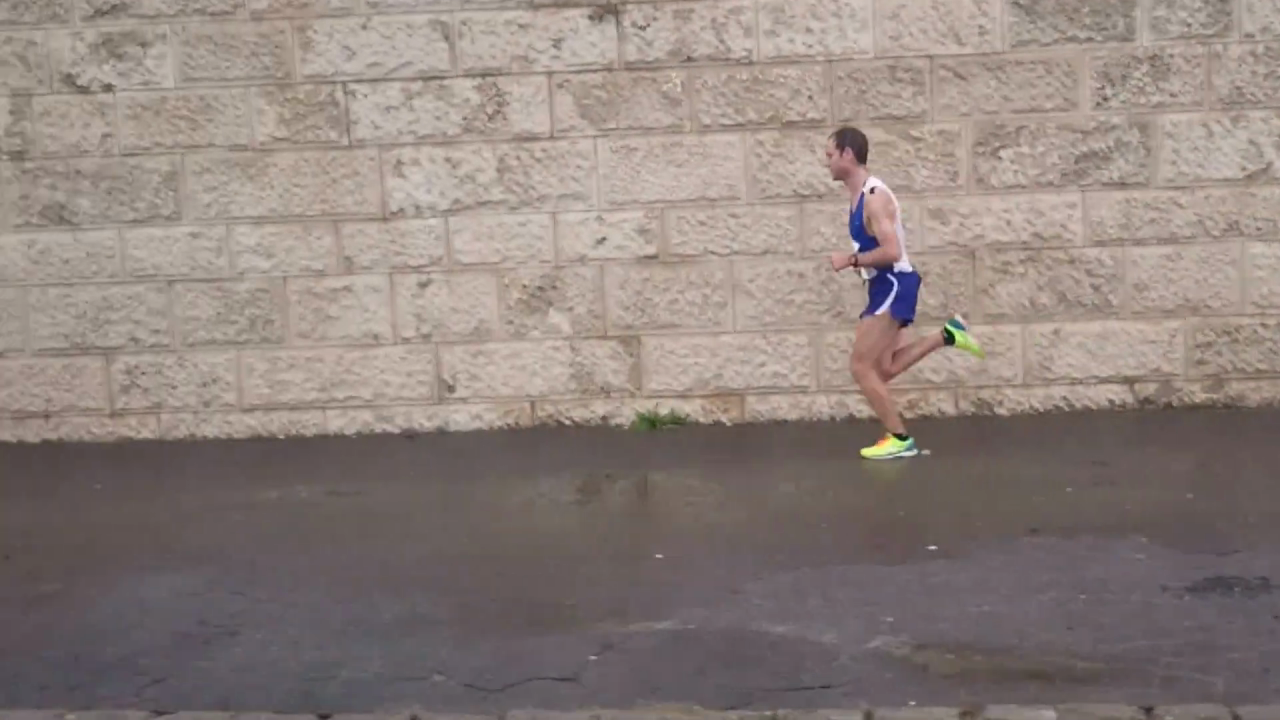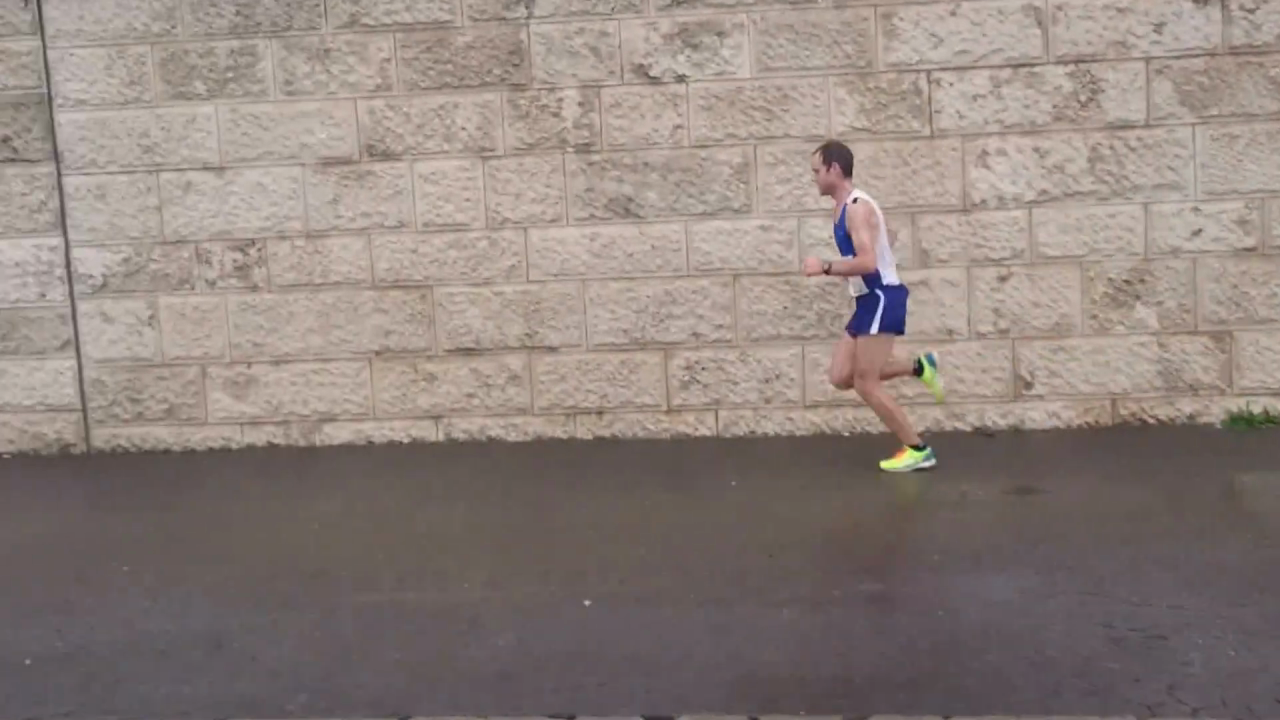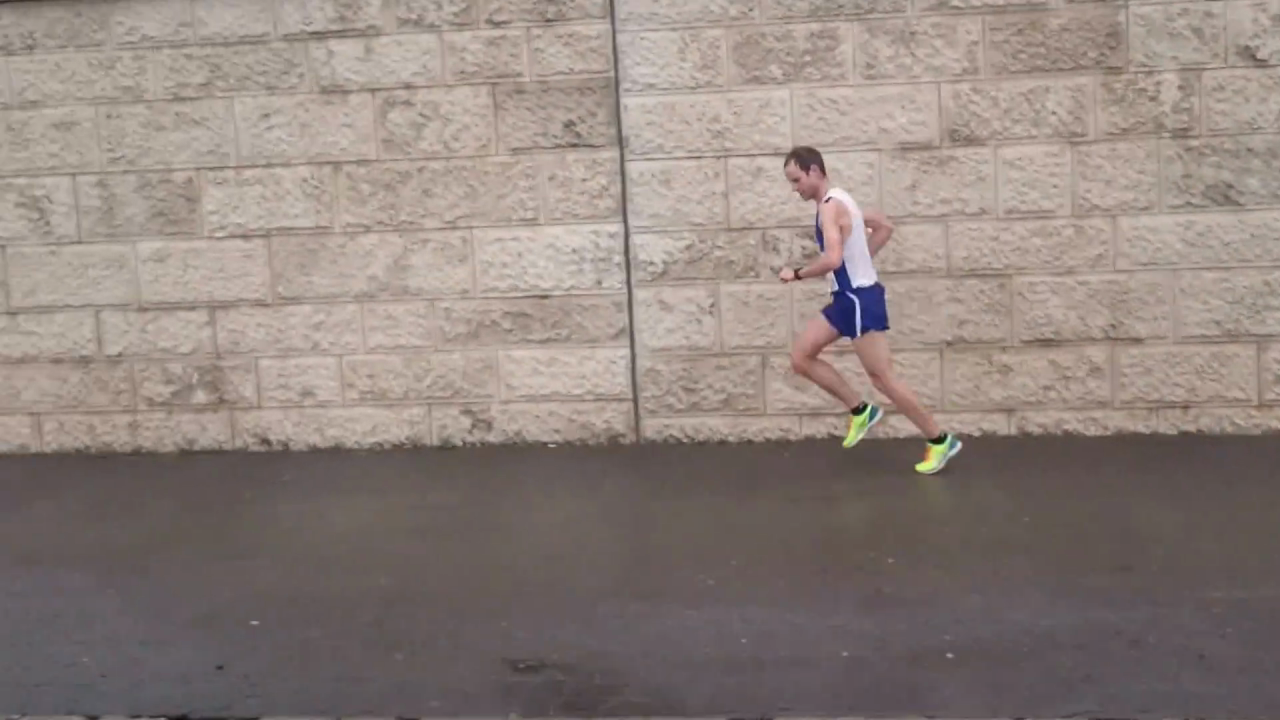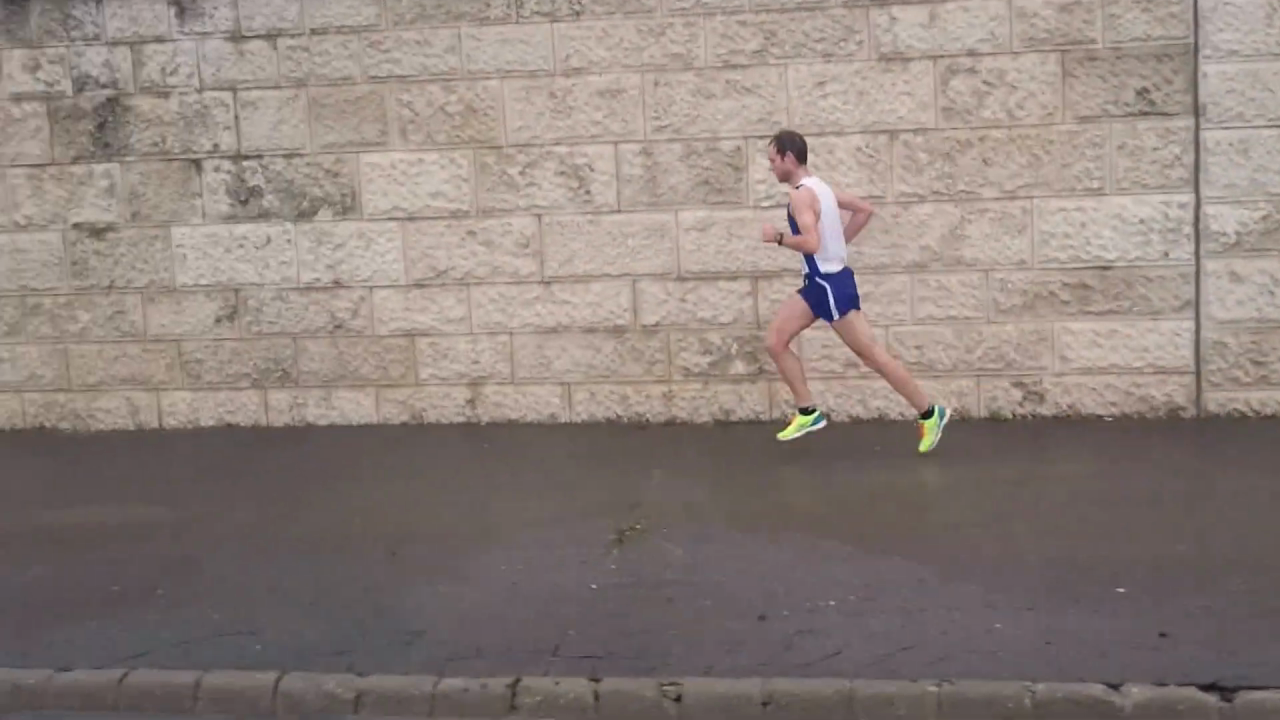
dt=0.7s
person 1, frame 1
left shoulder: (875, 196)
right shoulder: (863, 192)
left elbow: (893, 252)
left wrist: (850, 260)
right wrist: (856, 258)
left hip: (893, 288)
right hip: (884, 288)
left knee: (860, 366)
right knee: (881, 371)
left ankle: (899, 437)
right ankle: (948, 335)
person 1, frame 2
left shoulder: (858, 207)
right shoulder: (848, 206)
left elbow: (868, 263)
right elbow: (875, 250)
left wrist: (825, 268)
right wrist: (833, 267)
left hip: (882, 301)
right hip: (871, 302)
left knee: (865, 384)
right knee: (840, 378)
left ankle: (917, 449)
right ankle: (919, 367)
person 1, frame 3
left shoulder: (832, 206)
right shoulder: (838, 201)
left elbow: (833, 260)
right elbow: (884, 228)
left wrist: (796, 272)
left hip: (860, 300)
right hip: (848, 298)
left knee: (884, 381)
right knee: (799, 358)
left ankle: (939, 441)
right ankle: (860, 410)
person 1, frame 4
left shoulder: (800, 193)
right shoulder: (816, 189)
left elbow: (810, 243)
right elbow: (865, 208)
left wrist: (777, 237)
left hip: (827, 284)
right hip: (818, 282)
left knee: (871, 356)
right knee: (774, 340)
left ankle: (929, 414)
right ankle: (808, 412)
